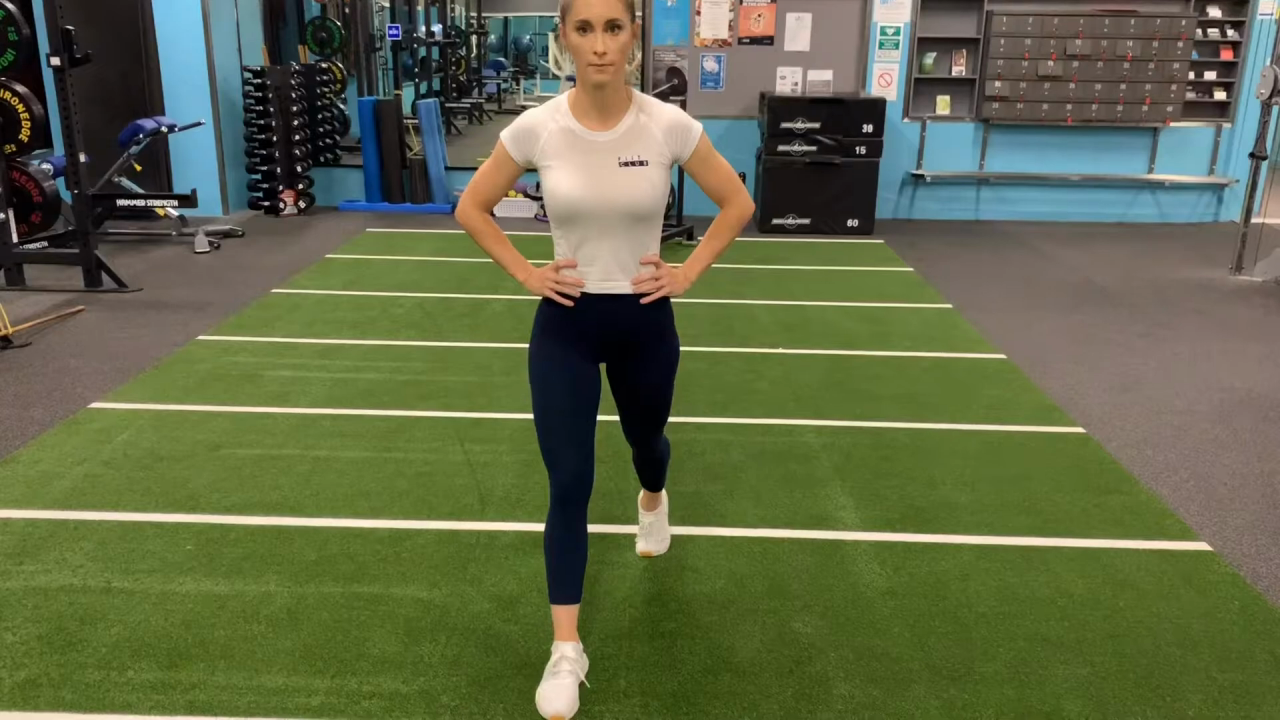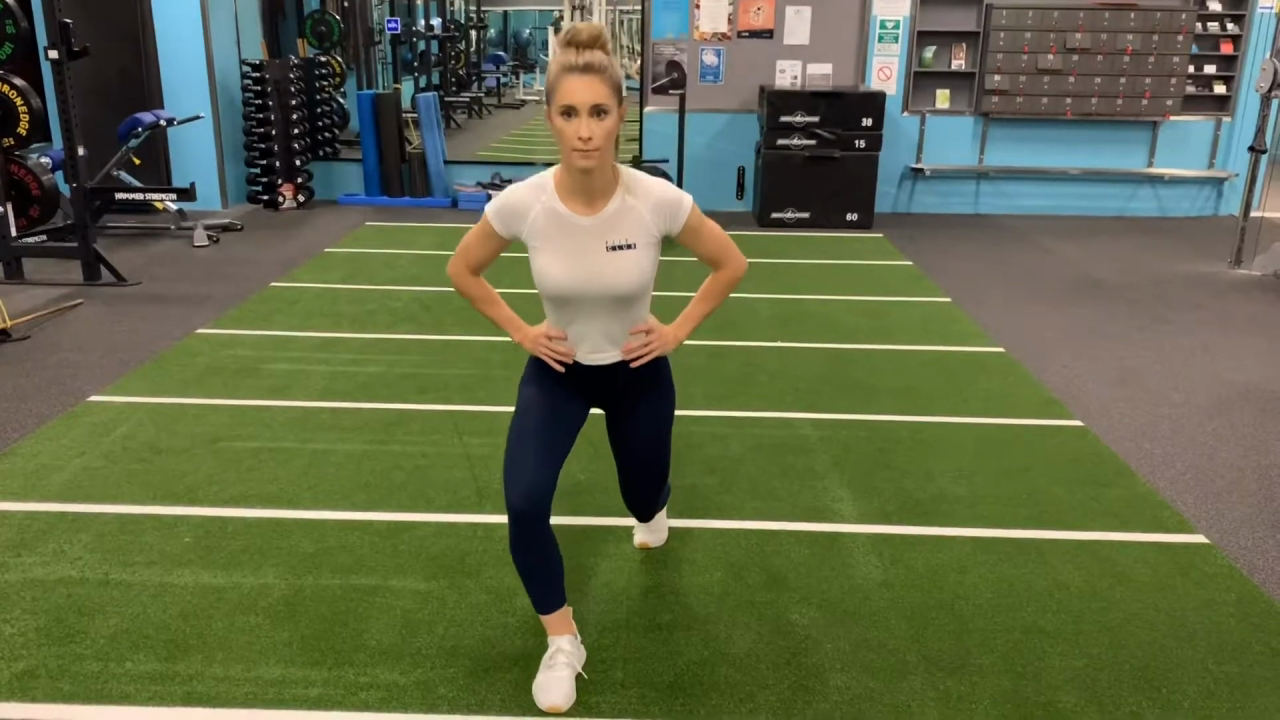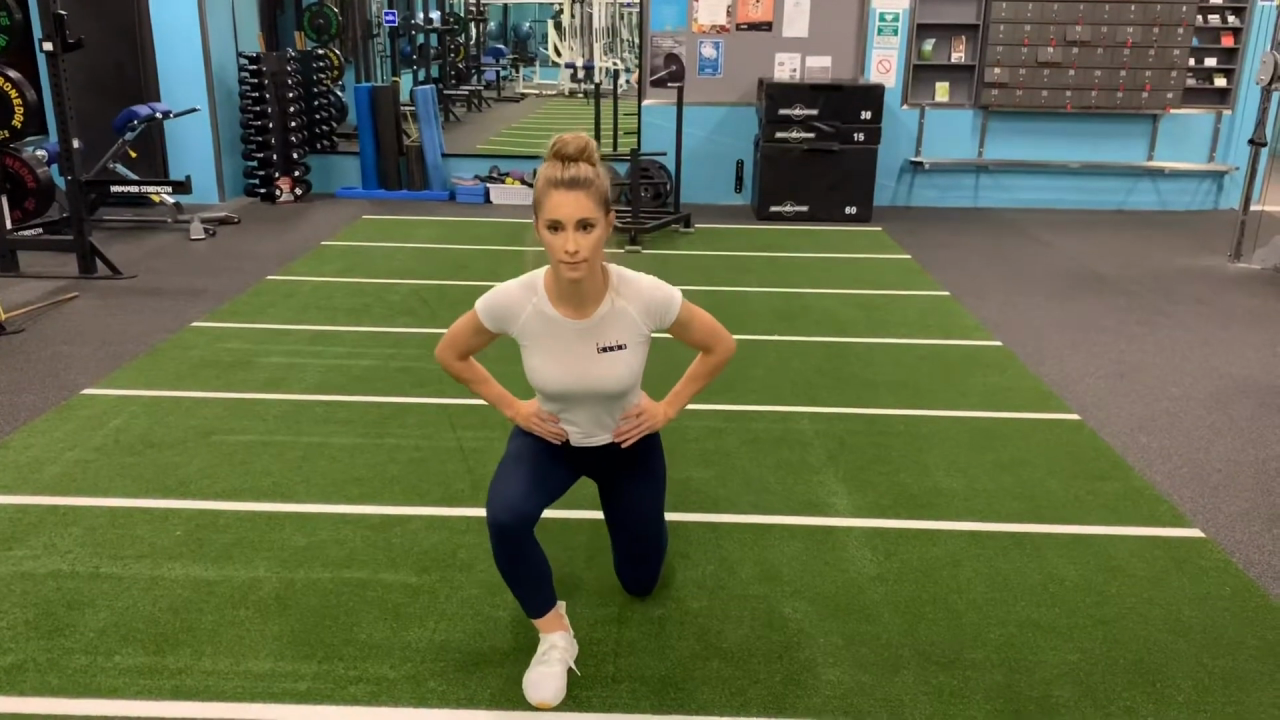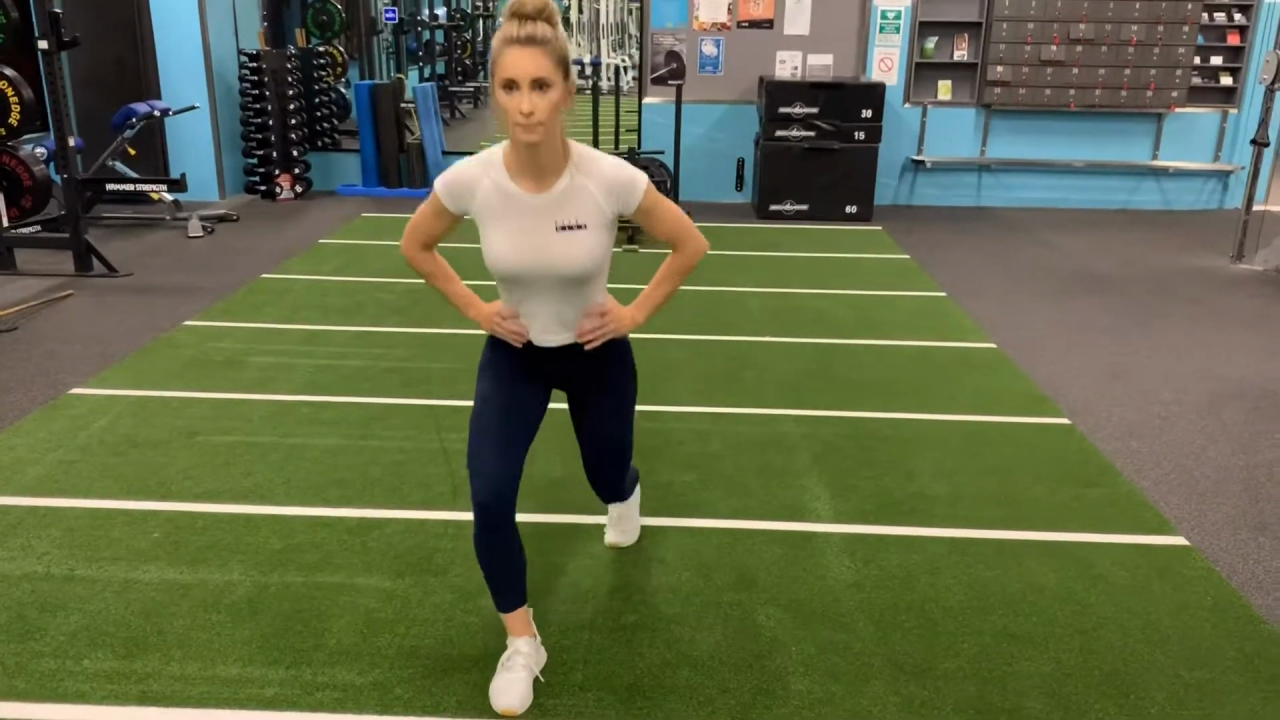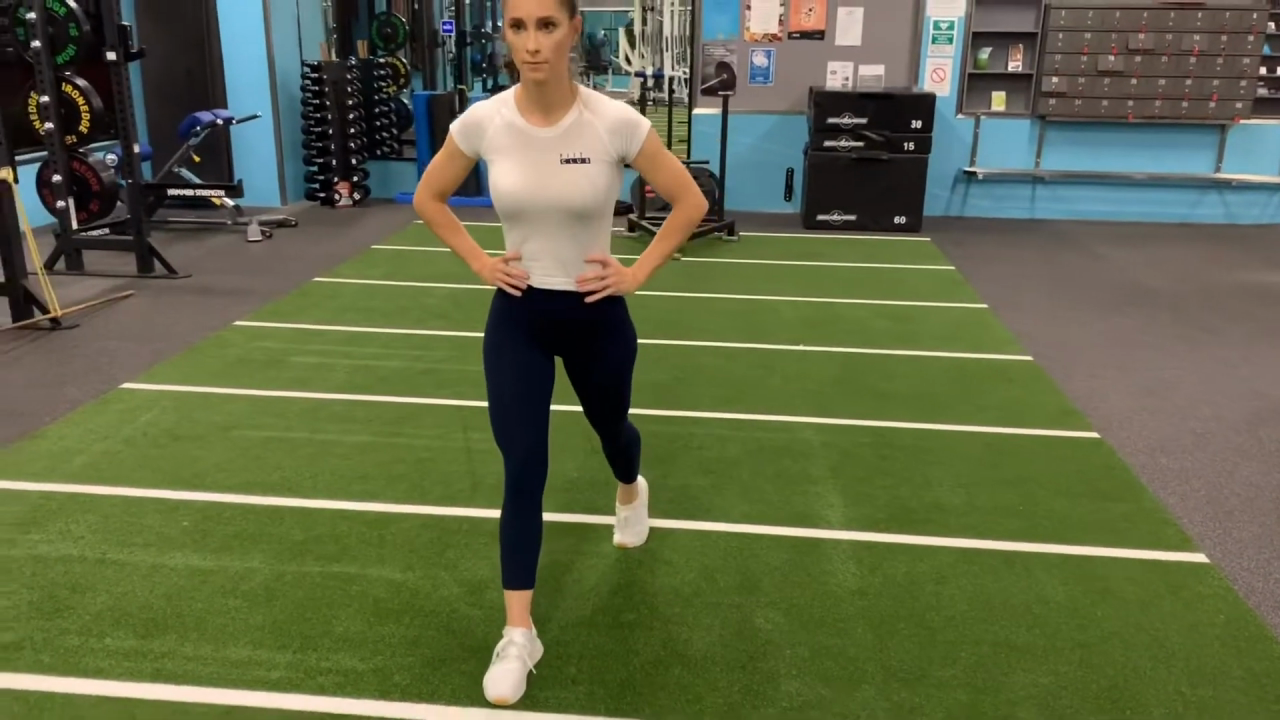
dt=0.7s
person 1, frame 1
left shoulder: (668, 124)
right shoulder: (535, 126)
left elbow: (737, 204)
right elbow: (472, 207)
left wrist: (687, 273)
right wrist: (527, 274)
left hip: (645, 321)
right hip: (566, 323)
left knee: (645, 437)
right knee: (569, 482)
left ankle: (652, 499)
right ankle: (566, 649)
person 1, frame 2
left shoulder: (658, 198)
right shoulder: (520, 201)
left elbow: (731, 265)
right elbow: (463, 270)
left wrist: (678, 329)
right wrist: (519, 330)
left hip: (637, 374)
right hip: (557, 372)
left knee: (641, 501)
right knee: (525, 504)
left ankle: (654, 505)
right ankle: (562, 642)
person 1, frame 3
left shoulder: (647, 296)
right shoulder: (511, 300)
left elbow: (720, 346)
right elbow: (450, 354)
left wrist: (667, 408)
right wrist: (513, 408)
left hip: (627, 443)
right hip: (550, 438)
left knee: (639, 582)
right knee: (506, 519)
left ankle: (639, 506)
right ankle: (554, 636)
person 1, frame 4
left shoulder: (609, 176)
right shoulder: (469, 178)
left elbow: (691, 246)
right elbow: (414, 247)
left wrist: (636, 313)
right wrist: (474, 309)
left hip: (596, 354)
right hip: (513, 358)
left knee: (609, 487)
right knee: (489, 500)
left ankle: (628, 491)
right ankle: (521, 644)
person 1, frame 5
left shoulder: (615, 122)
right shoulder: (481, 121)
left elbow: (690, 203)
right elbow: (429, 199)
left wrist: (637, 272)
right wrist: (478, 261)
left hip: (595, 315)
right hip: (517, 318)
left knee: (610, 426)
right knee: (522, 471)
left ankle: (631, 491)
right ankle: (518, 635)
